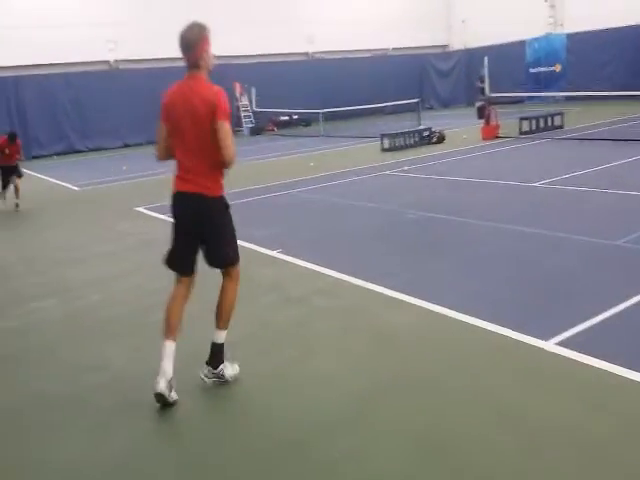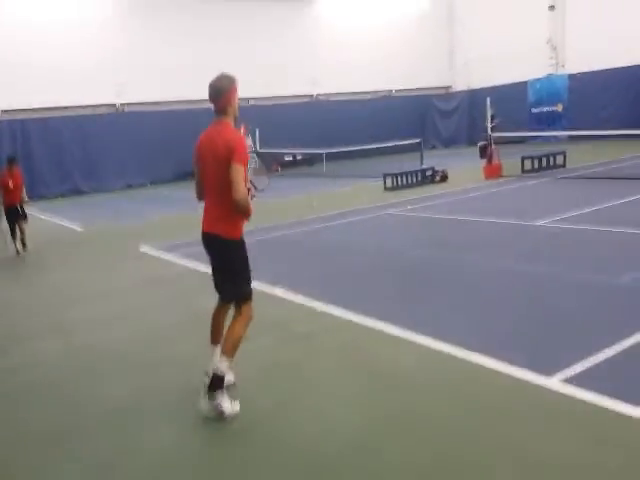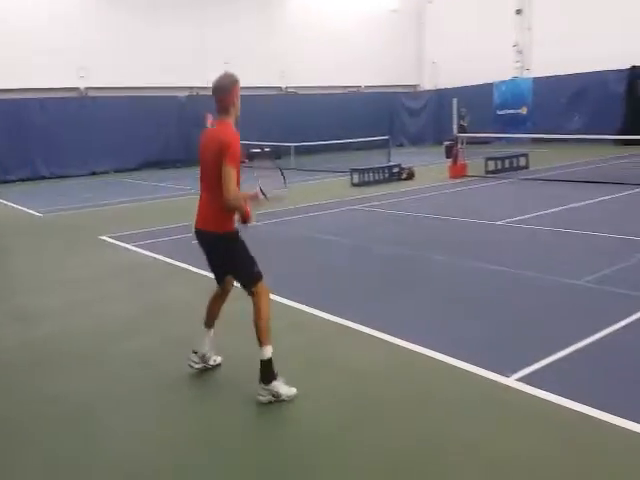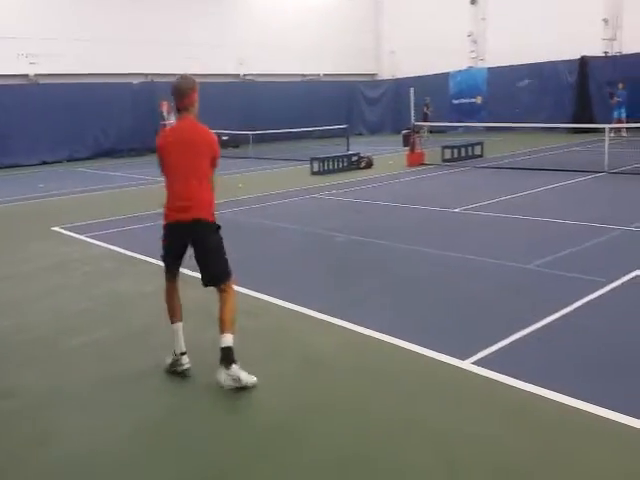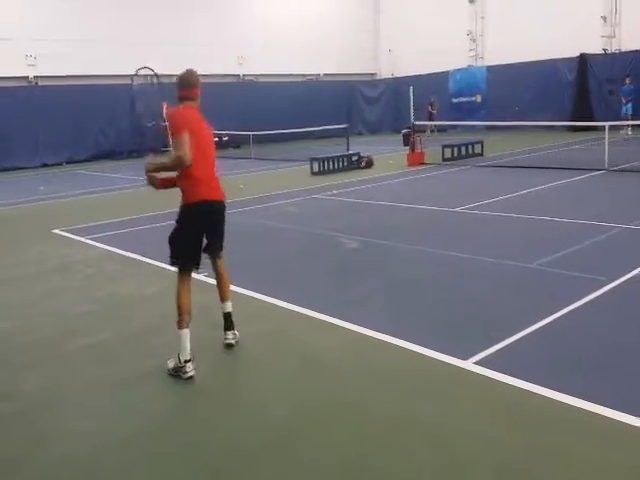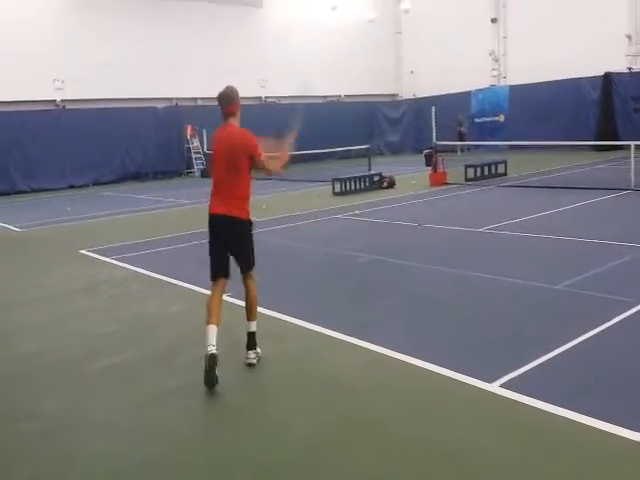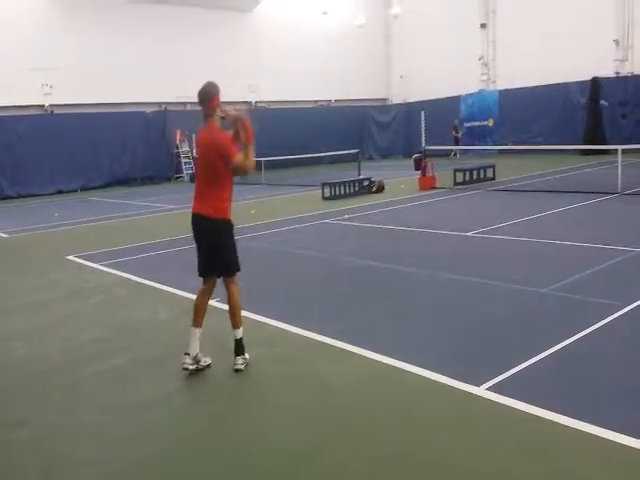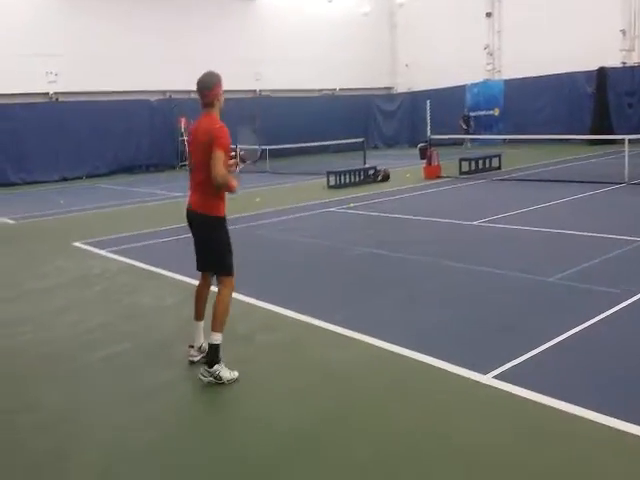
dt=0.4s
person 1, frame 1
left shoulder: (171, 96)
right shoulder: (216, 95)
left elbow: (162, 152)
right elbow: (227, 157)
right wrist: (212, 155)
left hip: (182, 197)
right hip: (210, 198)
left knee: (183, 281)
right knee: (230, 273)
left ankle: (165, 374)
right ankle: (215, 362)
person 1, frame 2
left shoulder: (203, 140)
right shoulder: (236, 141)
right elbow: (239, 196)
right wrist: (248, 208)
left hip: (209, 231)
right hip: (228, 234)
left knee: (225, 299)
right knee: (243, 310)
left ankle: (216, 371)
right ankle: (214, 389)
person 1, frame 3
left shoulder: (208, 135)
right shoulder: (230, 138)
right elbow: (229, 197)
left wrist: (241, 198)
right wrist: (245, 210)
left hip: (204, 227)
right hip: (220, 230)
left knee: (225, 285)
right knee: (259, 291)
left ankle: (202, 353)
right ankle: (267, 379)
person 1, frame 4
left shoulder: (162, 138)
right shoulder: (208, 137)
left hip: (174, 220)
right hip: (203, 220)
left knee: (171, 280)
right knee: (226, 289)
left ankle: (180, 354)
right ankle: (228, 364)
person 1, frame 5
left shoulder: (177, 115)
right shoulder: (204, 123)
left elbow: (184, 158)
left wrist: (152, 166)
right wrist: (162, 179)
left hip: (195, 202)
right hip: (217, 200)
left knee: (184, 276)
right knee: (217, 258)
left ankle: (185, 359)
right ankle: (229, 327)
person 1, frame 6
left shoulder: (218, 136)
right shoulder: (245, 137)
right elbow: (271, 167)
left wrist: (271, 148)
right wrist: (285, 150)
left hip: (217, 216)
right hip: (239, 217)
left knee: (218, 285)
right knee: (248, 277)
left ankle: (212, 346)
right ankle: (252, 347)
person 1, frame 7
left shoulder: (205, 134)
right shoulder: (220, 138)
left elbow: (229, 149)
right elbow: (247, 167)
left wrist: (237, 129)
right wrist: (246, 130)
left hip: (200, 216)
right hip: (217, 219)
left knee: (208, 283)
right knee: (230, 282)
left ankle: (192, 355)
right ankle: (239, 352)
person 1, frame 8
left shoulder: (195, 128)
right shoulder: (218, 129)
right elbow: (217, 177)
left wrist: (224, 166)
right wrist: (231, 183)
left hip: (194, 210)
right hip: (210, 214)
left knee: (206, 275)
right knee: (226, 281)
left ankle: (198, 345)
right ankle: (213, 363)
